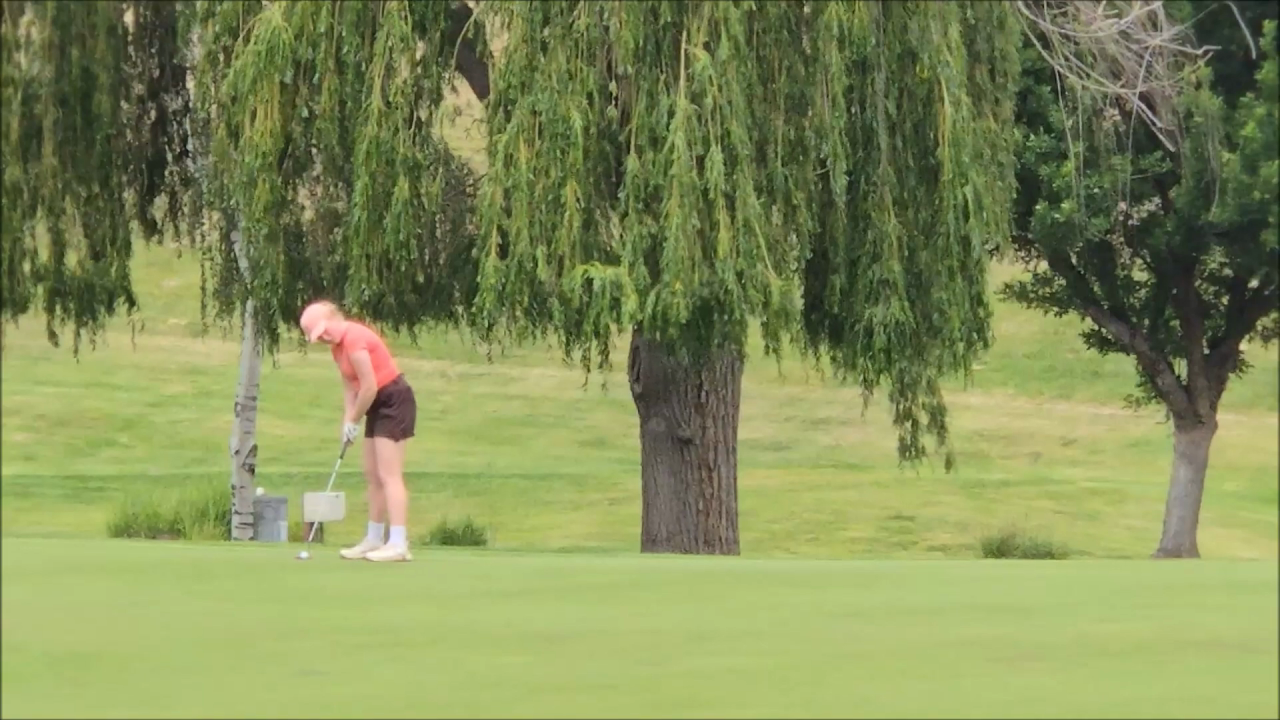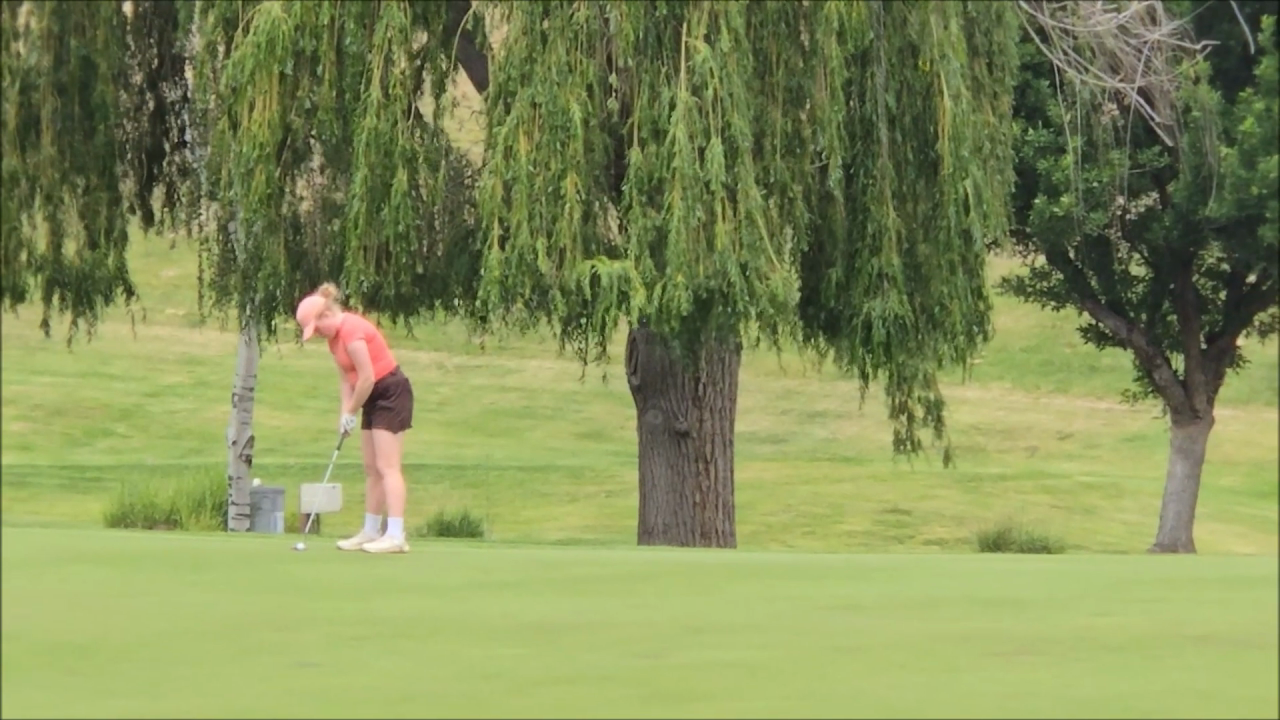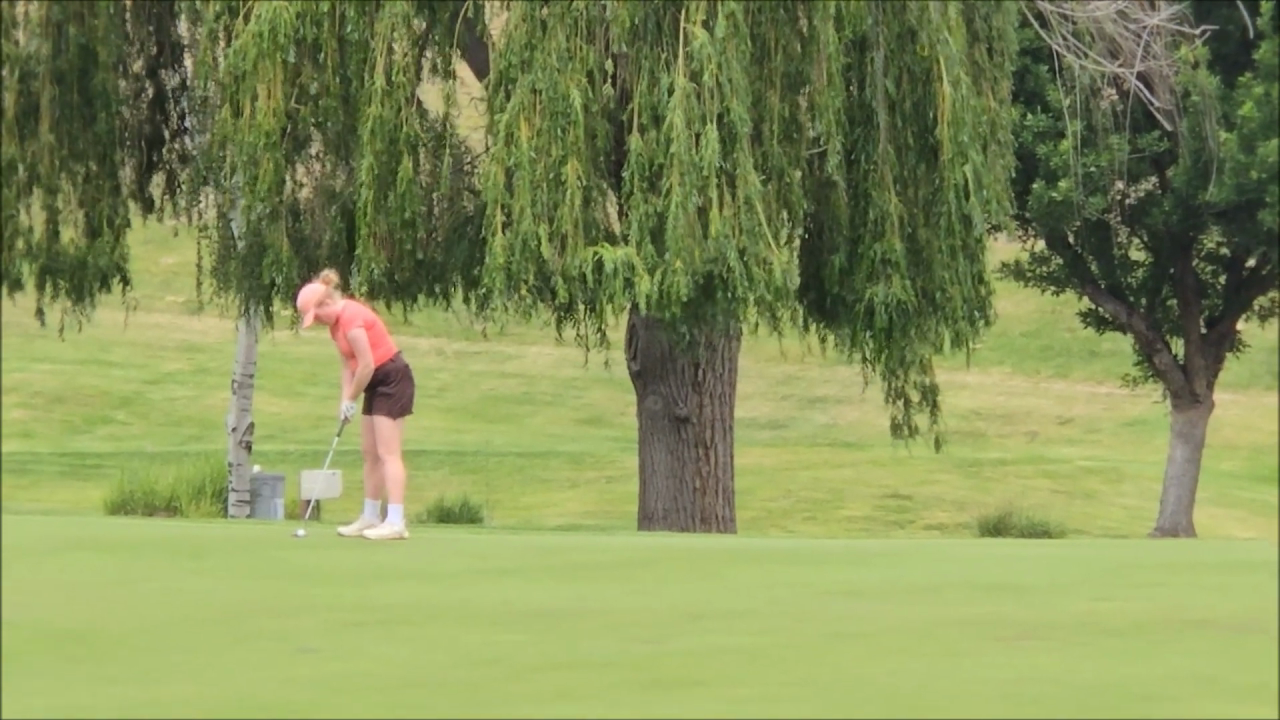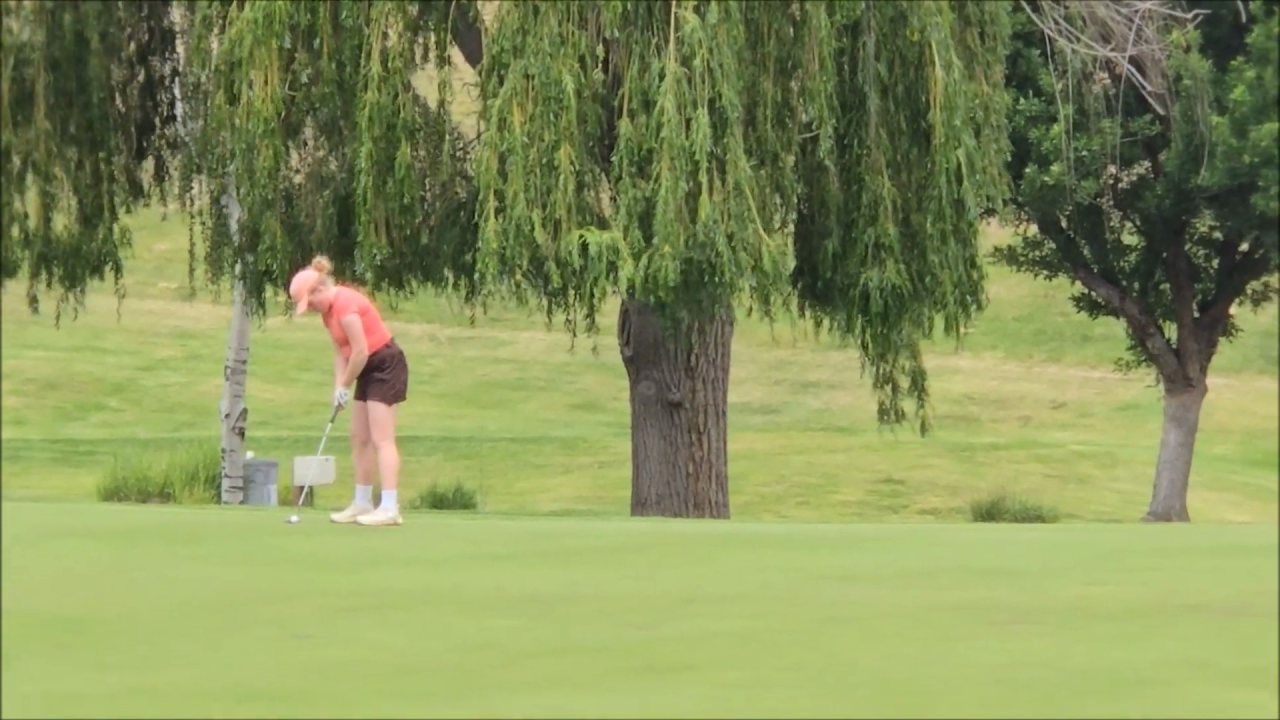
dt=0.5s
person 1, frame 1
left shoulder: (354, 339)
right shoulder: (338, 346)
left elbow: (369, 387)
right elbow: (351, 387)
left wrist: (353, 420)
right wrist: (348, 422)
left hip: (394, 403)
right hip: (378, 406)
left knee: (388, 475)
right knee: (373, 476)
left ankle: (398, 544)
right ankle: (374, 540)
person 1, frame 2
left shoulder: (351, 330)
right shoulder: (335, 337)
left elbow: (367, 377)
right elbow: (346, 378)
left wrist: (351, 411)
right wrist: (345, 413)
left hip: (391, 394)
right hip: (374, 398)
left knee: (387, 467)
right knee: (371, 468)
left ankle: (396, 536)
right ankle: (371, 531)
person 1, frame 3
left shoulder: (351, 317)
right shoulder: (336, 323)
left elbow: (366, 366)
right elbow: (348, 365)
left wrist: (351, 398)
right wrist: (346, 400)
left hip: (392, 380)
right hip: (376, 384)
left knee: (387, 453)
right knee: (370, 454)
left ankle: (395, 522)
right ankle: (370, 518)
person 1, frame 4
left shoulder: (344, 304)
right shoulder: (328, 311)
left elbow: (361, 351)
right elbow: (341, 352)
left wrist: (345, 385)
right wrist: (339, 386)
left hip: (386, 366)
right hip: (368, 371)
left knee: (381, 439)
right knee: (359, 439)
left ankle: (389, 508)
right ankle: (362, 503)
